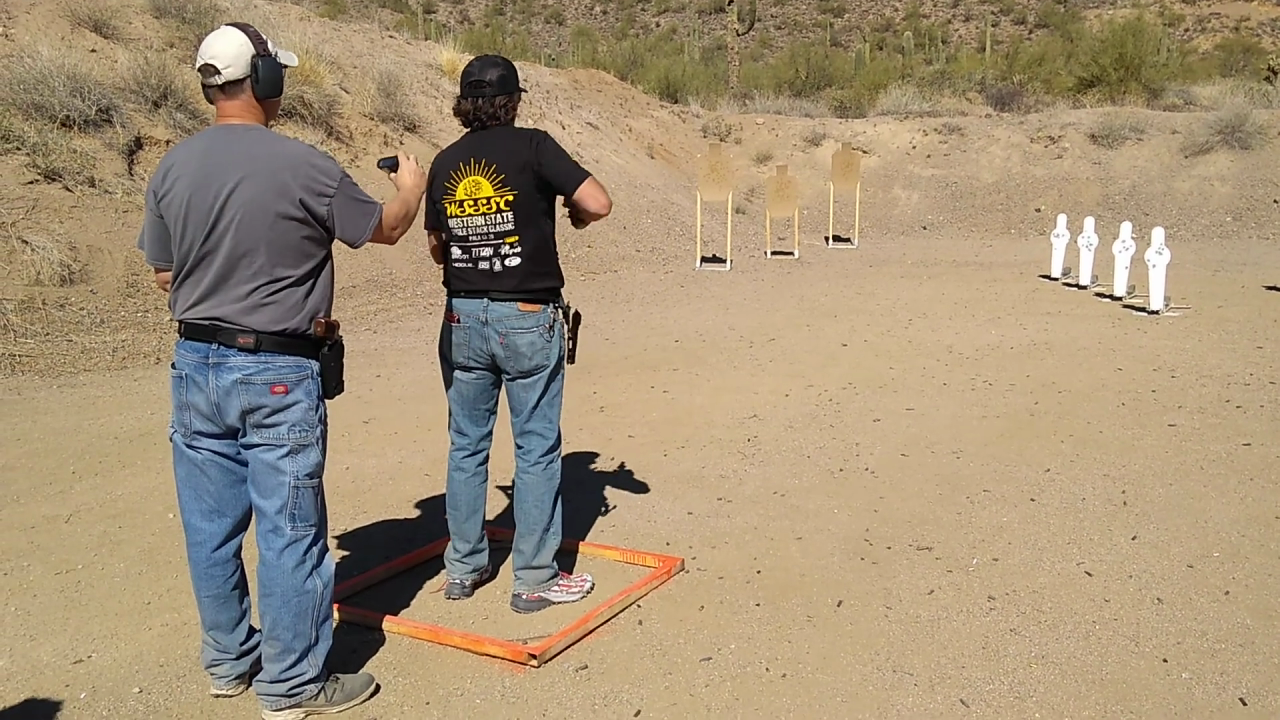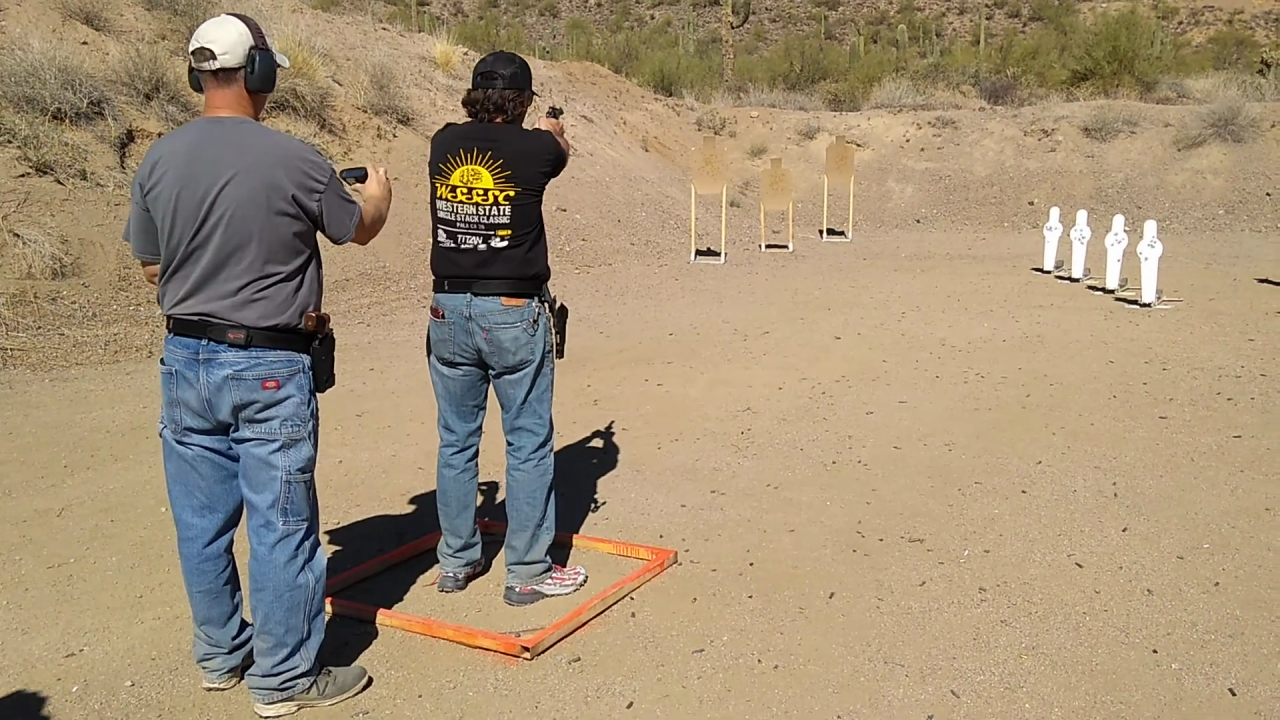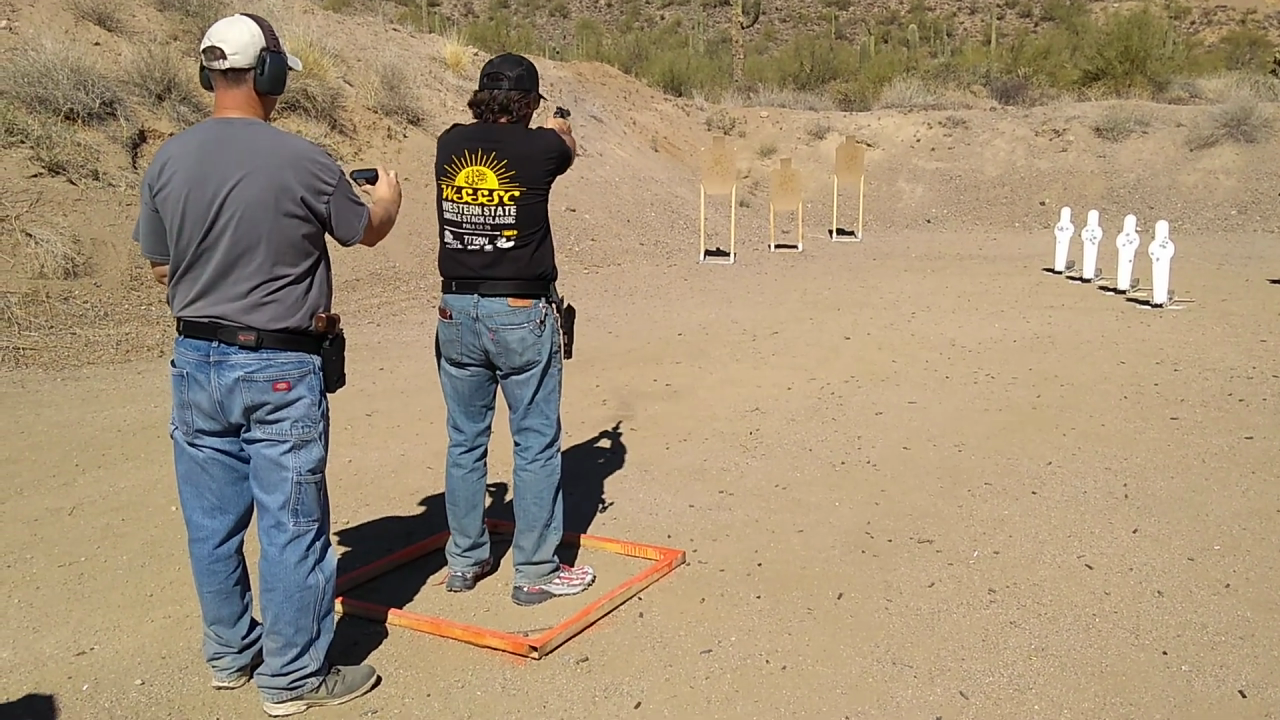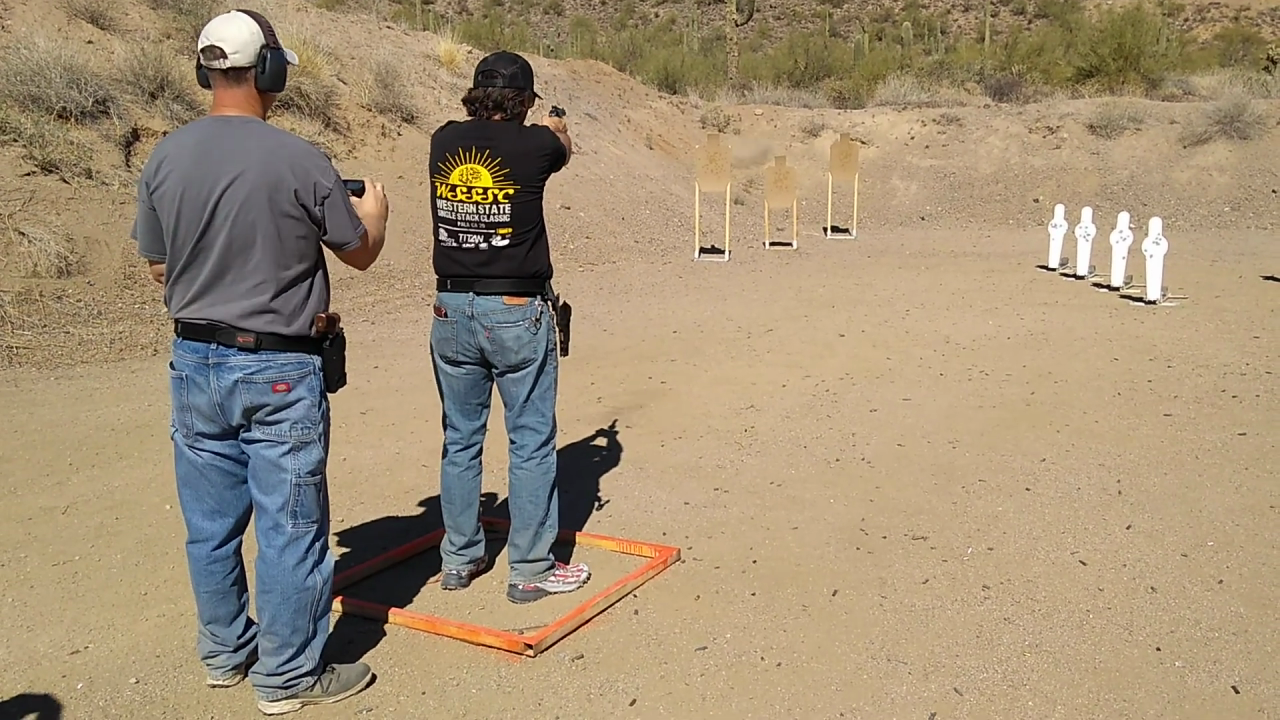
dt=0.5s
person 1, frame 1
left shoulder: (172, 167)
right shoulder: (302, 166)
left elbow: (164, 275)
right elbow: (387, 227)
right wrist: (412, 186)
left hip: (196, 366)
right hip: (277, 374)
left knee: (211, 525)
right knee: (289, 531)
left ankle: (228, 660)
person 1, frame 2
left shoulder: (157, 159)
right shoulder: (293, 159)
left elbow: (152, 268)
right elbow: (359, 230)
right wrist: (379, 195)
left hip: (185, 360)
right hip: (268, 368)
left knee: (201, 521)
right knee: (281, 525)
left ankle: (220, 654)
person 1, frame 3
left shoulder: (166, 161)
right shoulder: (302, 162)
left elbow: (161, 268)
right elbow: (368, 232)
right wrist: (388, 197)
left hip: (196, 362)
right hip: (278, 370)
left knee: (212, 522)
right knee: (291, 526)
left ankle: (230, 652)
person 1, frame 4
left shoulder: (164, 158)
right shoulder: (299, 160)
left elbow: (159, 267)
right elbow: (360, 254)
right wrist: (373, 212)
left hip: (194, 362)
right hip: (278, 370)
left knee: (210, 525)
right knee: (289, 527)
left ankle: (225, 651)
person 2, frame 1
left shoulder: (443, 164)
right shoulder: (532, 147)
right elbow: (598, 203)
right wrist: (578, 212)
left hip: (463, 319)
right hip: (528, 320)
left knee: (466, 446)
right knee: (537, 450)
left ankle: (463, 567)
right ankle: (535, 579)
person 2, frame 2
left shoulder: (444, 143)
right shoulder: (535, 147)
left hip: (449, 310)
right hip: (514, 313)
left knee: (456, 441)
right knee: (528, 445)
left ankle: (456, 561)
right ankle: (528, 572)
person 2, frame 3
left shoulder: (450, 144)
right shoulder: (540, 147)
right elbow: (567, 150)
right wrist: (560, 130)
left hip: (457, 311)
right hip: (521, 314)
left knee: (465, 441)
right knee: (536, 444)
left ankle: (465, 559)
right ankle: (536, 571)
person 2, frame 4
left shoulder: (443, 141)
right shoulder: (534, 144)
right elbow: (564, 150)
right wrist: (556, 129)
left hip: (452, 309)
right hip: (516, 312)
left knee: (459, 440)
right knee: (531, 442)
left ankle: (459, 558)
right ankle: (531, 570)
